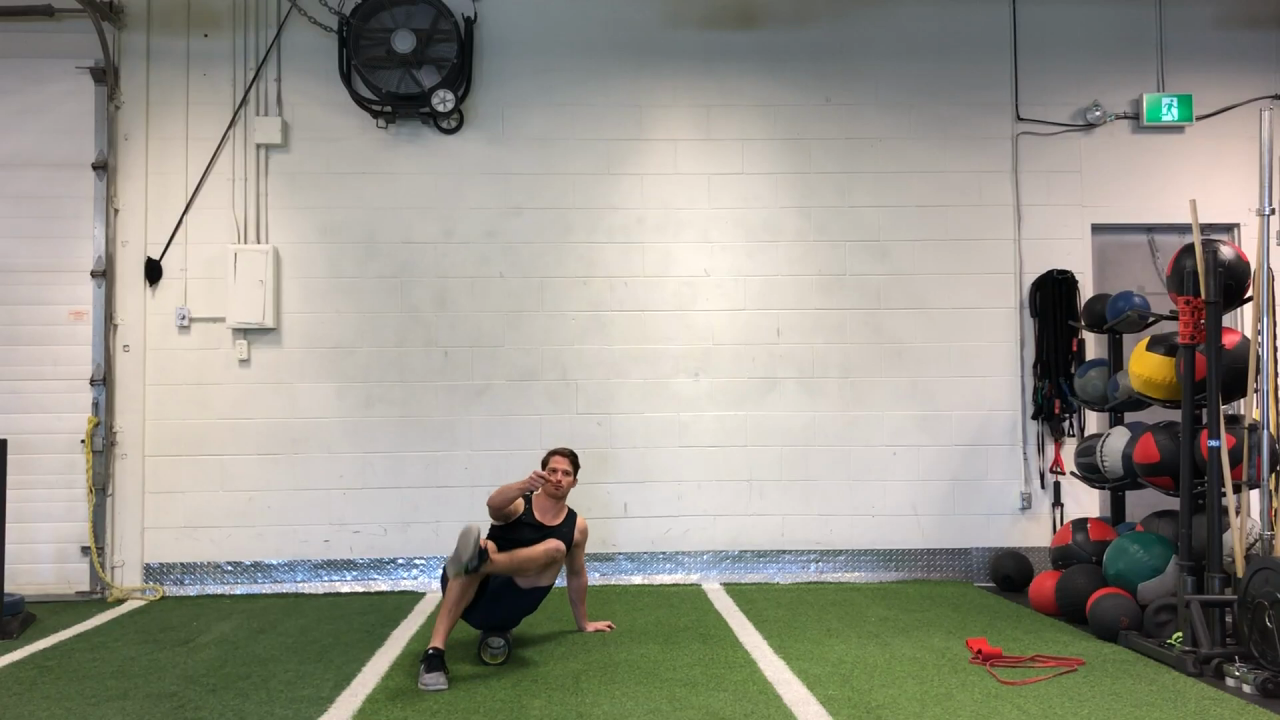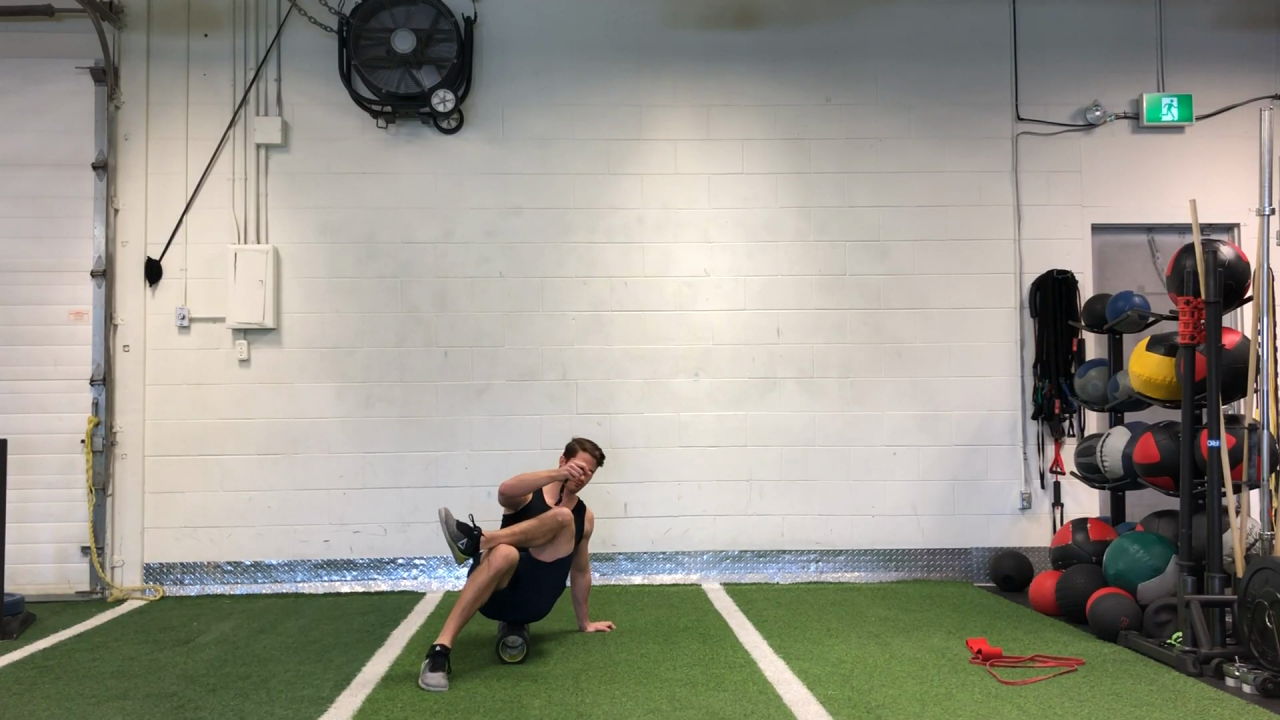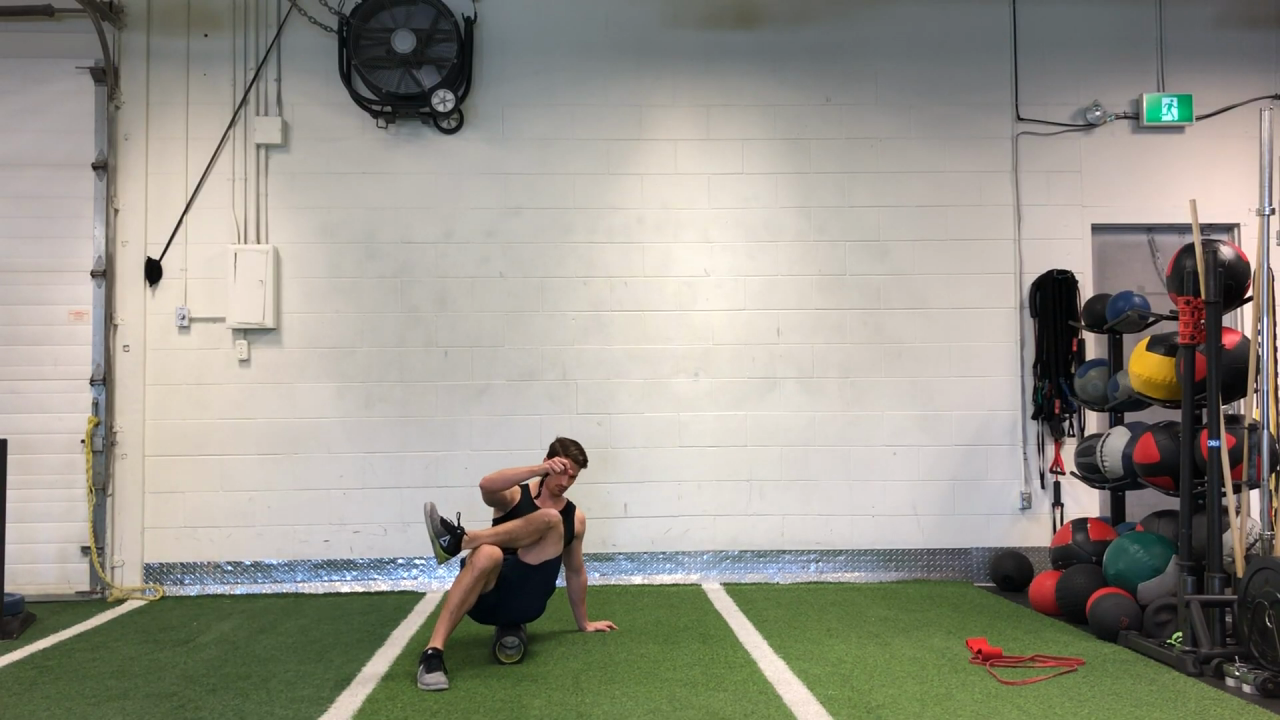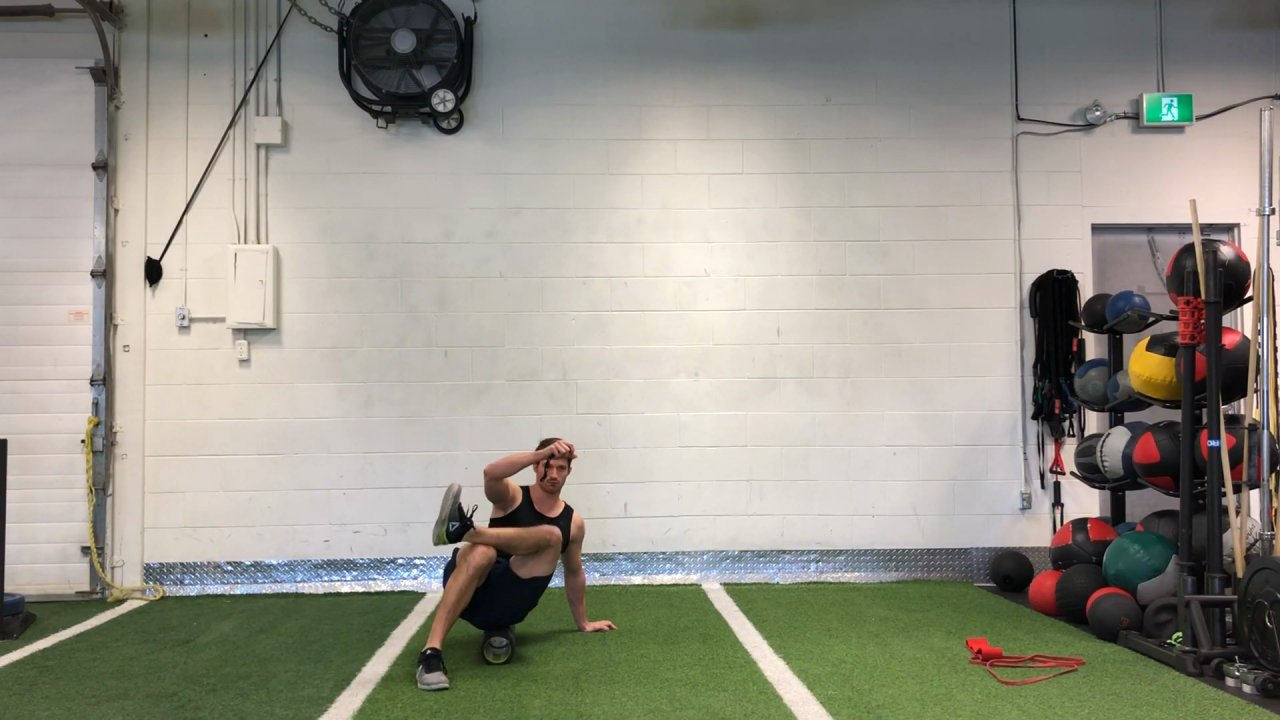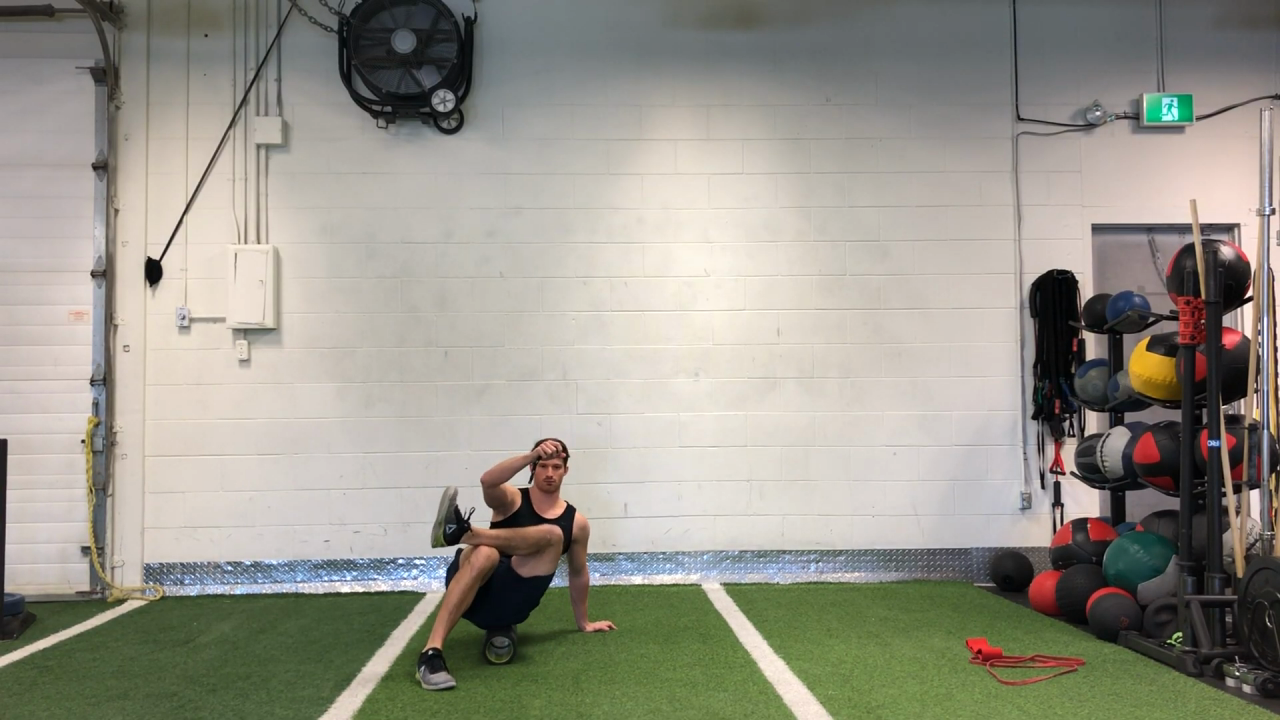
dt=1s
person 1, frame 1
left shoulder: (576, 527)
right shoulder: (516, 506)
left elbow: (576, 575)
right elbow: (494, 503)
left wrist: (583, 622)
right wrist: (526, 485)
left hip: (505, 609)
right hip: (472, 591)
left knee: (556, 548)
right knee: (486, 549)
left ankle: (480, 560)
right ankle: (434, 652)
person 1, frame 2
left shoulder: (584, 517)
right shoulder: (527, 495)
left elbow: (580, 571)
right elbow: (504, 491)
left wrist: (585, 621)
right wrist: (557, 474)
left hip: (532, 605)
right hip: (496, 591)
left knee: (563, 517)
right knee: (505, 553)
right ankle: (440, 650)
person 1, frame 3
left shoulder: (575, 518)
right shoulder: (514, 496)
left elbow: (576, 572)
right elbow: (486, 486)
left wrist: (584, 622)
right wrist: (539, 470)
left hip: (525, 605)
right hip: (485, 595)
left knee: (552, 519)
right knee: (488, 554)
right ankle: (433, 652)
person 1, frame 4
left shoulder: (573, 522)
right shoulder: (512, 497)
left elbow: (574, 573)
right elbow: (491, 474)
left wrist: (583, 622)
right wrist: (543, 452)
left hip: (506, 607)
right hip: (475, 593)
left knee: (551, 535)
right knee: (481, 552)
right ankle: (431, 652)
person 1, frame 5
left shoulder: (577, 523)
right shoulder: (511, 499)
left elbow: (578, 572)
right elbow: (488, 481)
left wrist: (583, 622)
right wrist: (532, 455)
left hip: (508, 606)
right hip: (477, 593)
left knee: (552, 535)
right knee: (485, 554)
right ankle: (432, 652)
